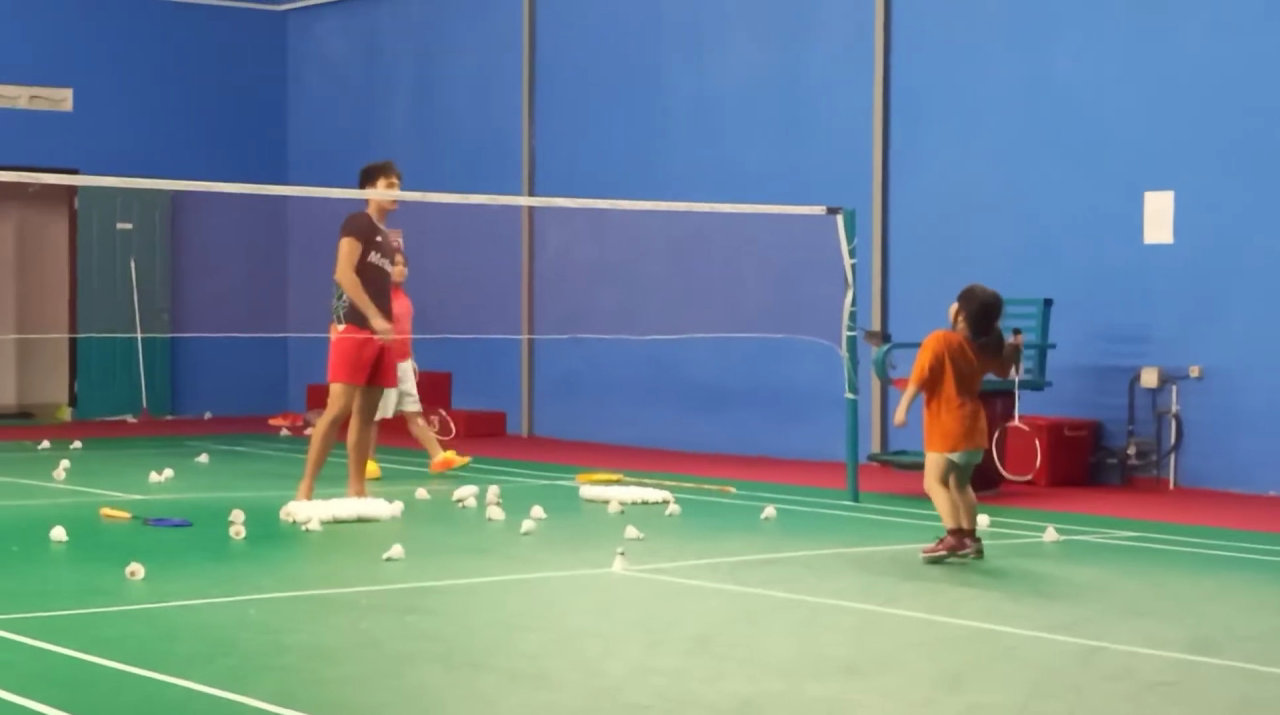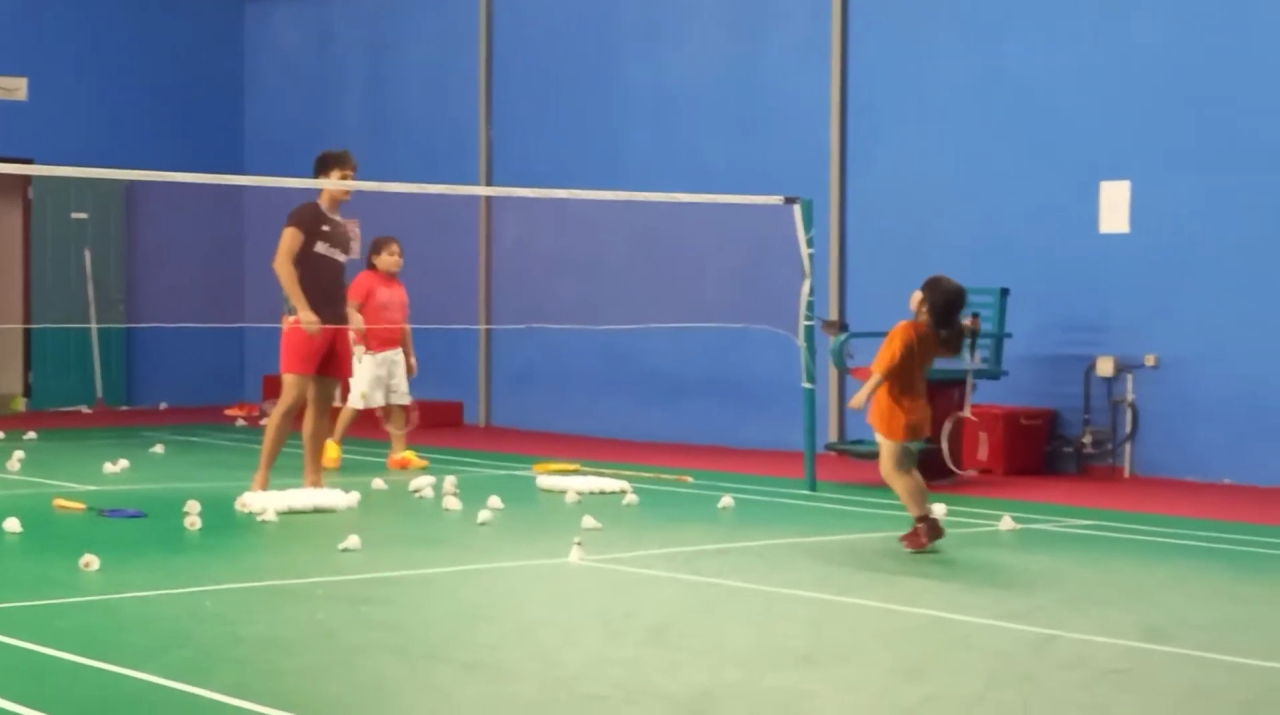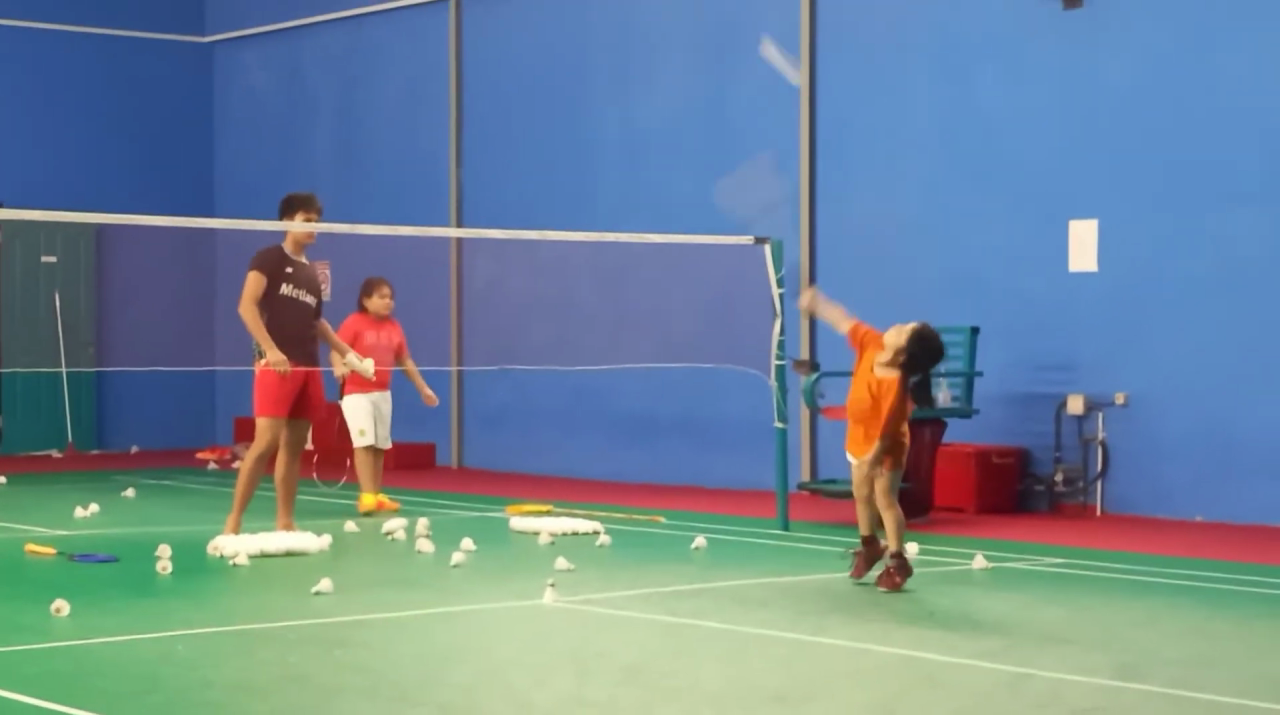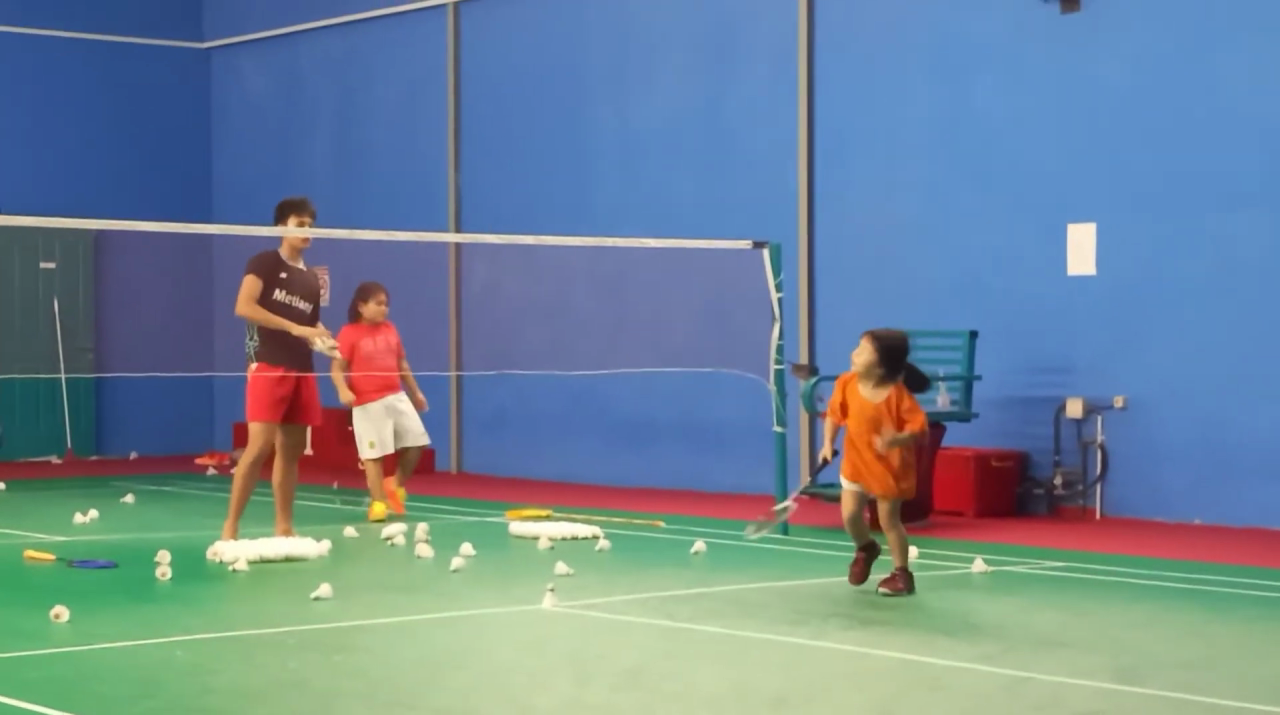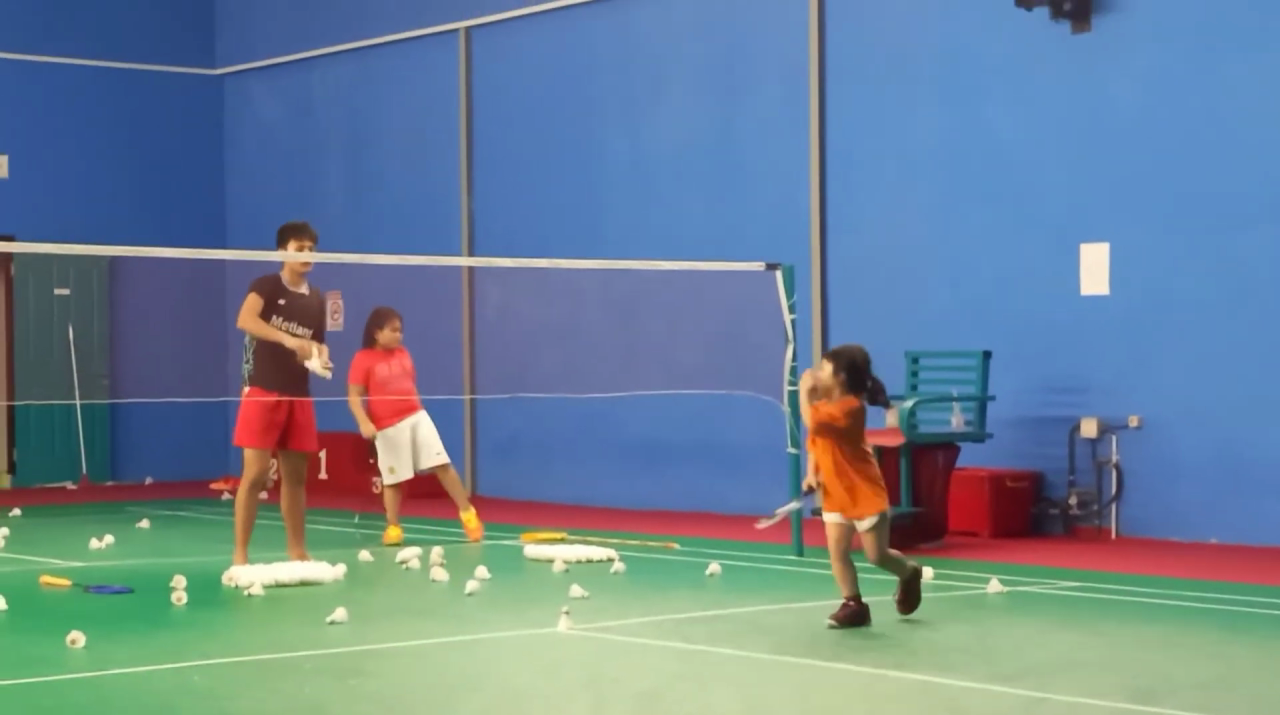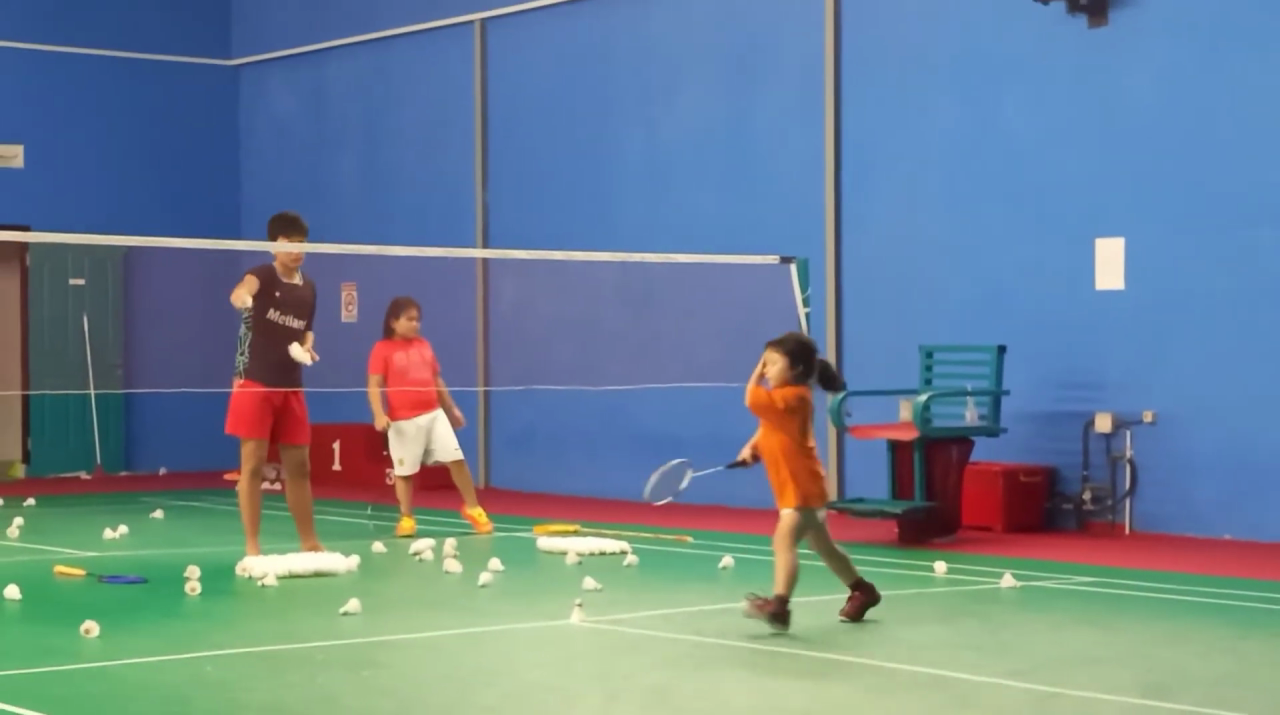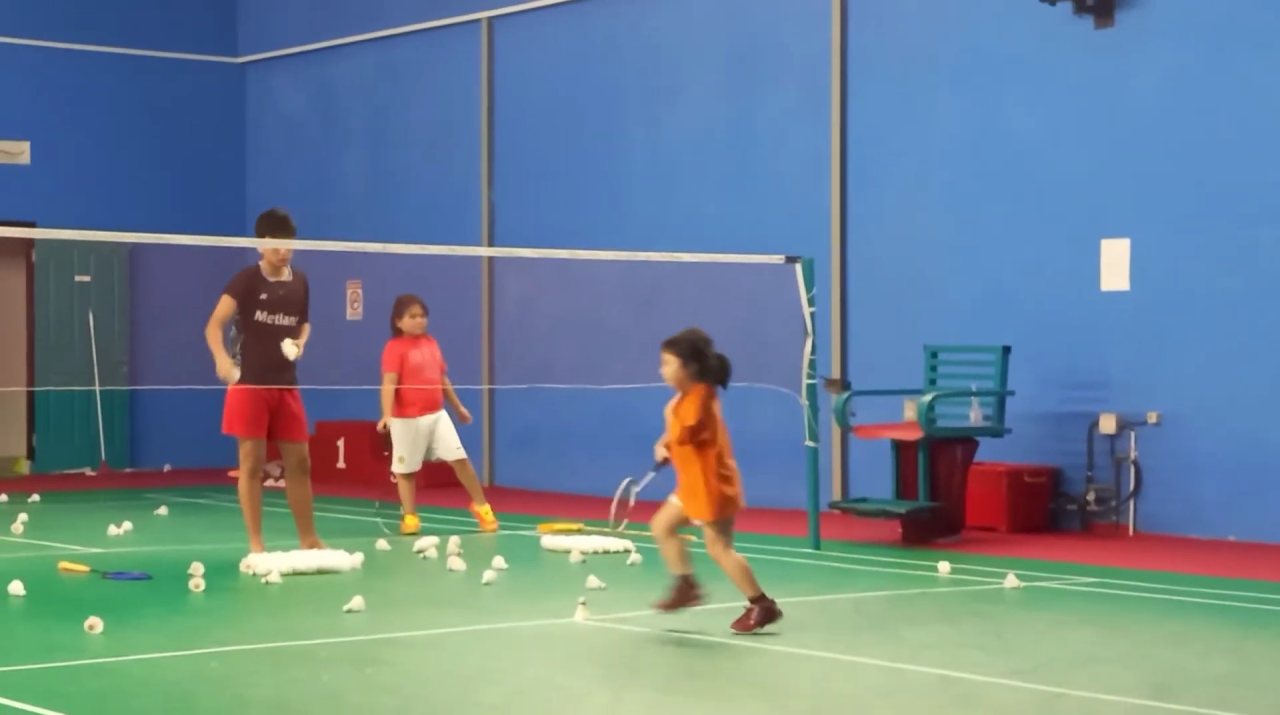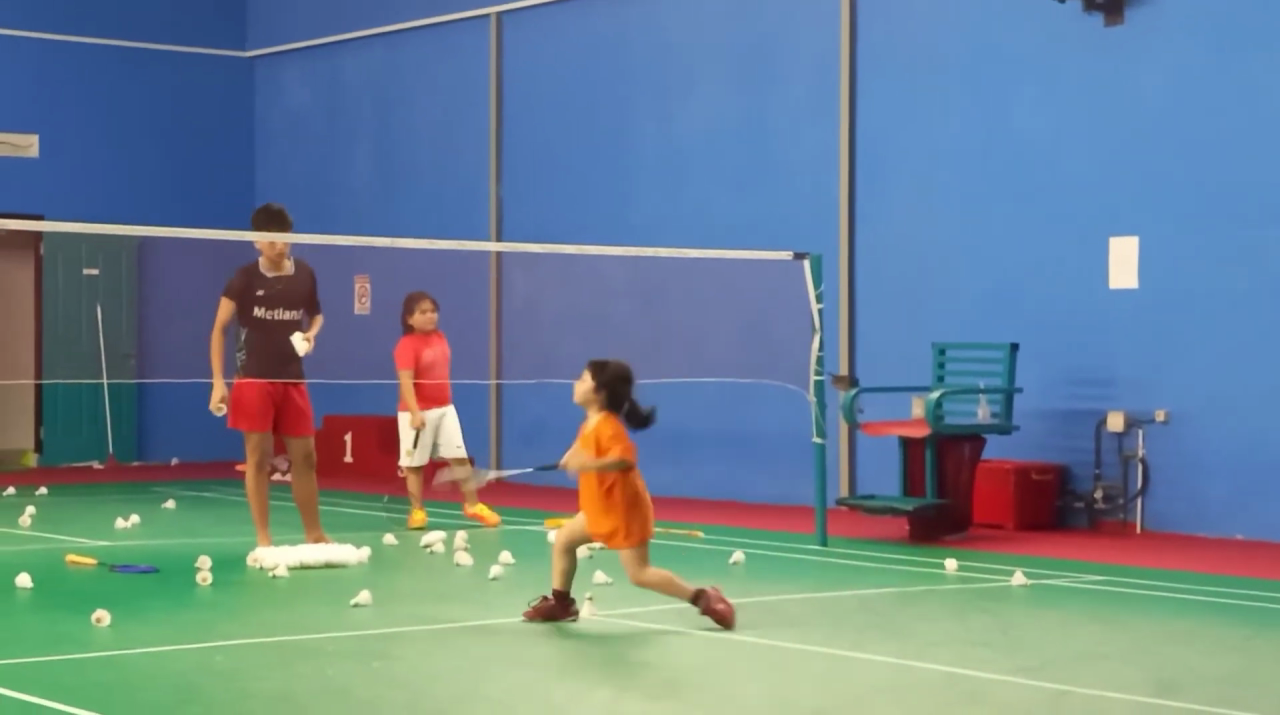
dt=0.3s
person 1, frame 1
left shoulder: (388, 240)
right shoulder: (357, 224)
right elbow: (344, 273)
right wrist: (375, 318)
left hip: (379, 334)
right hip: (353, 329)
left knee: (366, 413)
right knee: (338, 409)
left ankle: (356, 488)
right ankle: (306, 487)
person 1, frame 2
left shoulder: (343, 230)
right shoulder: (305, 215)
right elbow: (282, 262)
left wrist: (350, 318)
right wrist: (303, 310)
left hip: (335, 325)
right hip: (305, 322)
left knee: (322, 403)
right knee: (292, 399)
left ankle: (312, 479)
right ankle: (261, 477)
person 1, frame 3
left shoulder: (312, 273)
right shoulder: (268, 258)
right elbow: (246, 306)
left wrist: (346, 351)
right wrist: (270, 350)
left hip: (308, 366)
right hip: (276, 363)
left knee: (294, 446)
right knee: (266, 442)
left ankle: (285, 521)
right ankle: (234, 520)
person 1, frame 4
left shoulder: (311, 278)
right shoulder: (264, 263)
right elbow: (243, 307)
left wrist: (325, 339)
right wrist: (294, 328)
left hip: (302, 371)
right hip: (267, 367)
left knee: (291, 450)
right knee: (259, 447)
left ankle: (284, 527)
right ankle: (230, 526)
person 1, frame 5
left shoulder: (316, 299)
right shoulder: (266, 286)
right elbow: (245, 320)
left wrist: (322, 358)
right wrist: (288, 339)
left hip: (298, 396)
right hip: (261, 392)
left knee: (296, 475)
right knee: (255, 474)
left ankle: (297, 551)
right ankle: (240, 554)
person 1, frame 6
left shoulder: (308, 288)
right shoulder: (262, 275)
right elbow: (241, 292)
left wrist: (307, 348)
right wrist: (242, 296)
left hip: (291, 387)
right hip: (254, 384)
left knee: (299, 466)
right knee: (253, 464)
left ankle: (310, 543)
right ankle: (252, 546)
person 1, frame 7
left shoulder: (300, 282)
right shoulder: (245, 280)
right elbow: (215, 324)
left wrist: (300, 341)
right wrist: (222, 358)
left hip: (286, 386)
right hip: (248, 385)
left knee: (299, 463)
right knee: (252, 464)
left ankle: (309, 539)
right ankle: (256, 544)
person 1, frame 8
left shoulder: (305, 274)
right shoulder: (244, 278)
left elbow: (316, 314)
right elbow: (219, 329)
left wrist: (311, 334)
right wrist: (218, 382)
left hip: (293, 380)
right hip: (254, 380)
left knee: (305, 457)
right knee: (259, 458)
left ankle: (315, 534)
right ankle: (263, 539)
person 2, frame 1
left shoulder: (939, 340)
right shoulder: (985, 348)
left elbow: (920, 376)
right elbow: (1004, 370)
left wrist: (904, 406)
right wrist: (1014, 349)
left hip: (946, 427)
right hip: (972, 427)
left knee: (934, 482)
right knee: (959, 484)
left ankle: (954, 536)
right ankle: (969, 537)
person 2, frame 2
left shoulder: (905, 331)
right shoulder: (938, 336)
left elbow: (887, 366)
right elbow: (952, 345)
left wrist: (865, 393)
right wrist: (962, 328)
left hip: (898, 413)
right hip: (913, 412)
left knee: (891, 470)
right knee: (906, 469)
left ankle: (925, 523)
right ankle: (924, 524)
person 2, frame 3
left shoulder: (896, 385)
right shoulder: (873, 344)
left elbow: (886, 426)
right elbow: (846, 323)
left wrist: (873, 458)
right wrist: (817, 303)
left hip: (886, 446)
right hip: (860, 440)
left knee: (885, 500)
right knee: (862, 495)
left ankle: (897, 563)
right ankle: (868, 547)
person 2, frame 4
left shoulder: (899, 394)
right shoulder: (846, 383)
left elbow: (919, 426)
right elbow: (833, 416)
left wrist: (898, 439)
right wrist: (827, 444)
left hip: (891, 467)
right hip: (855, 463)
left knee: (889, 521)
right knee: (850, 515)
left ankle: (901, 573)
right ankle: (865, 549)
person 2, frame 5
left shoulder: (850, 408)
right shoulder: (826, 406)
left elbow: (812, 422)
right elbow: (814, 442)
left wrist: (804, 392)
right wrist: (812, 472)
left hip: (864, 491)
right hip: (834, 493)
left knee: (876, 554)
right knee: (836, 549)
left ankle: (908, 574)
right ankle: (852, 604)
person 2, frame 6
left shoulder: (795, 396)
right shoulder: (781, 397)
left elbow: (752, 400)
right elbow: (766, 430)
left wrist: (757, 374)
right wrist: (752, 448)
left hip: (803, 487)
right hip: (790, 487)
left knee: (783, 542)
right knee: (822, 546)
left ankle: (779, 605)
right ankle: (862, 591)
person 2, frame 7
left shoulder: (698, 397)
right shoulder: (687, 397)
left elbow: (678, 434)
right elbow: (677, 437)
left wrist: (670, 413)
right wrist: (665, 445)
left hip: (712, 486)
right hip: (693, 485)
left knee: (719, 548)
right knee: (661, 527)
left ankle: (761, 605)
right ankle: (686, 585)
person 2, frame 8
left shoulder: (608, 425)
right shoulder: (592, 424)
left elbow: (623, 459)
left wrist: (589, 464)
right wrist: (575, 456)
left hip: (624, 509)
right hip: (601, 508)
left knee: (639, 574)
right knee: (563, 539)
left ankle: (703, 598)
right ankle: (561, 602)
person 3, frame 1
left shoulder: (402, 295)
left wrist: (411, 361)
left hip: (403, 363)
left knee: (414, 413)
right knee: (374, 413)
left ankle: (440, 457)
person 3, frame 2
left shoulder: (399, 286)
right shoulder: (365, 280)
right elbow: (349, 311)
left wrist: (410, 354)
left hip: (396, 353)
right hip: (369, 352)
left knee: (399, 403)
right knee: (359, 401)
left ankle: (400, 453)
right ankle: (333, 446)
person 3, frame 3
left shoulder: (394, 327)
right shoulder: (354, 322)
left elbow: (406, 361)
right elbow: (336, 351)
left wrist: (424, 388)
right wrist: (340, 367)
left hip: (382, 394)
right hip: (356, 393)
left knee: (379, 446)
right knee: (364, 443)
left ankle: (376, 495)
right ankle: (367, 496)
person 3, frame 4
left shoulder: (390, 329)
right shoulder: (349, 333)
left elbow: (402, 363)
right elbow: (337, 368)
left wrist: (415, 391)
right wrist: (343, 391)
left hip: (397, 396)
right hip: (367, 403)
left knee: (418, 442)
right knee: (374, 453)
left ankle: (395, 483)
right ankle: (377, 503)
person 3, frame 5
left shoulder: (403, 354)
right shoulder: (363, 359)
right elbow: (354, 396)
right wrist: (364, 423)
left hip: (417, 418)
right hip: (387, 427)
left knee: (442, 464)
right knee: (393, 479)
left ankle: (466, 512)
right ankle: (393, 527)
person 3, frame 6
left shoulder: (424, 345)
right shoulder: (383, 349)
left elbow: (437, 380)
right elbow: (374, 386)
left wrist: (452, 408)
right wrist: (379, 414)
left hip: (434, 414)
right hip: (403, 420)
left knee: (456, 459)
right knee: (404, 471)
left ankle: (472, 508)
right ankle: (406, 518)
person 3, frame 7
left shoulder: (431, 343)
right shoulder: (395, 347)
right elbow: (388, 384)
left wrist: (458, 406)
right wrist: (386, 415)
left hip: (437, 414)
right hip: (407, 419)
left knee: (459, 458)
right knee: (406, 469)
left ankle: (480, 505)
right ankle: (409, 517)
person 3, frame 8
left shoulder: (440, 338)
right shoulder: (406, 345)
right elbow: (405, 381)
right wrist: (415, 412)
left hip: (445, 409)
right hip: (417, 413)
left knee: (459, 457)
right knee: (414, 463)
left ankle: (472, 506)
right ankle: (417, 511)
